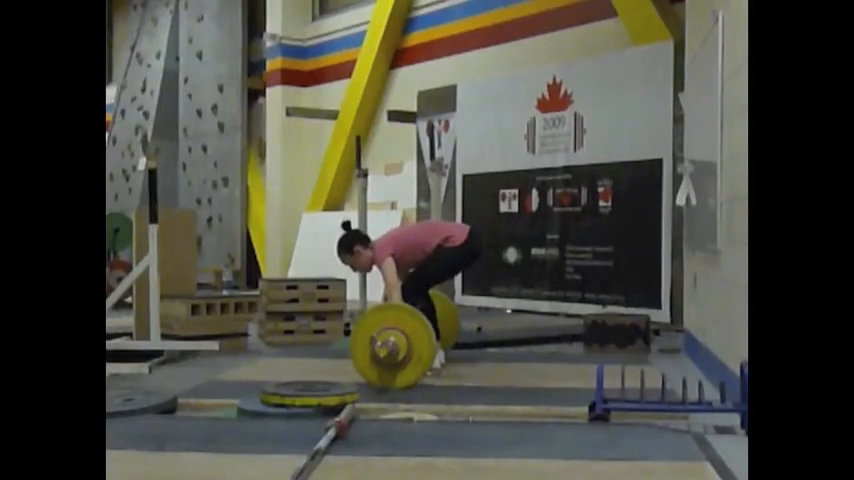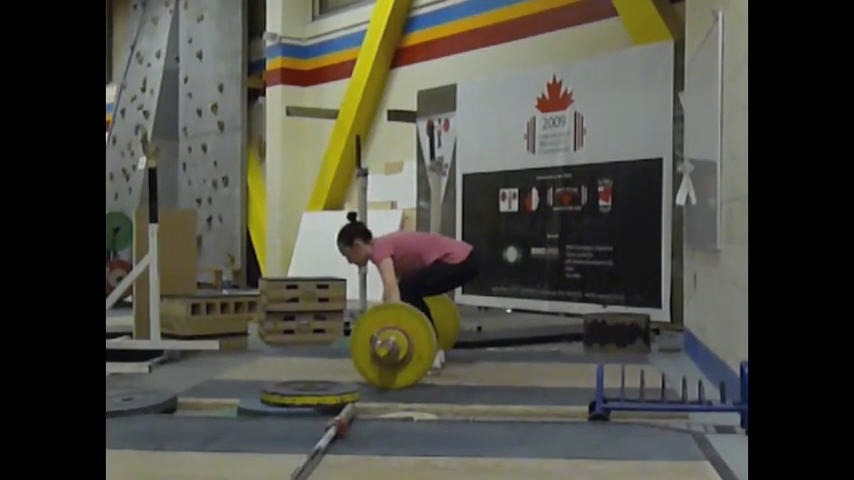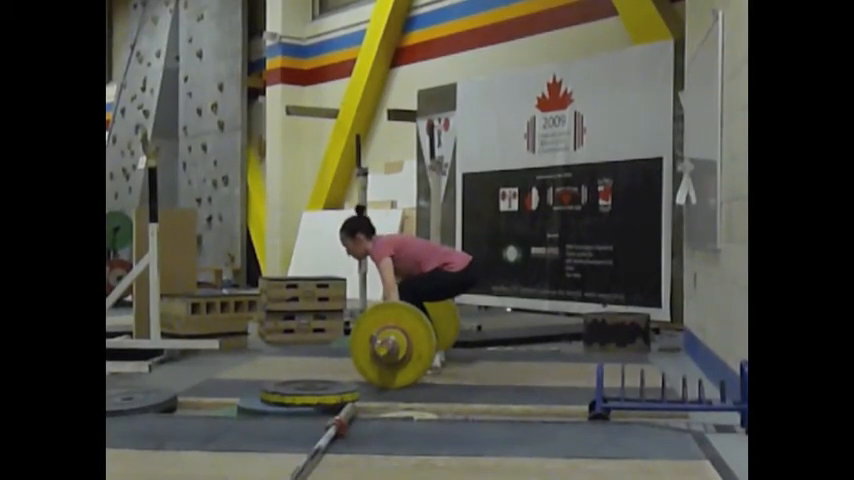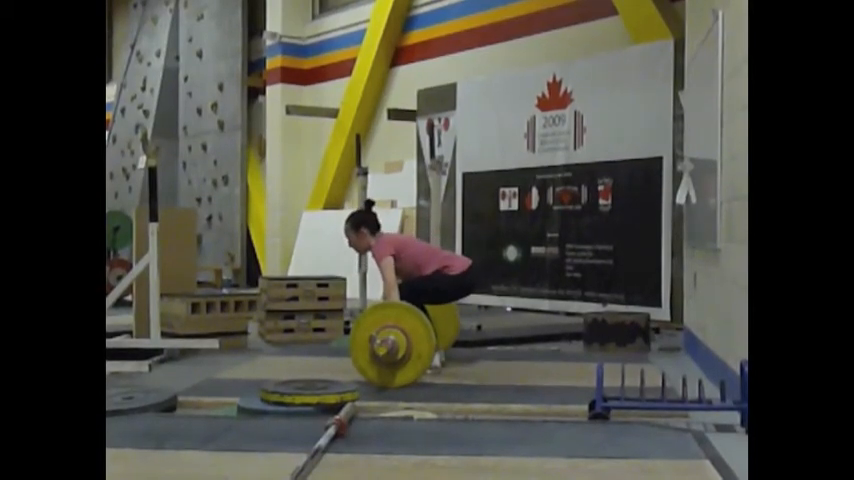
dt=0.3s
person 1, frame 1
left shoulder: (380, 250)
right shoulder: (388, 247)
left elbow: (393, 290)
right elbow: (399, 285)
left hip: (459, 243)
right hip: (464, 239)
left knee: (412, 290)
right knee: (416, 290)
person 1, frame 2
left shoulder: (379, 249)
right shoulder: (387, 246)
left elbow: (392, 291)
right elbow: (398, 286)
left hip: (459, 261)
right hip: (462, 259)
left knee: (406, 292)
right knee: (410, 292)
person 1, frame 3
left shoulder: (378, 247)
right shoulder: (387, 243)
left elbow: (391, 290)
right elbow: (400, 283)
left hip: (458, 271)
right hip: (461, 268)
left knee: (404, 295)
right knee: (408, 294)
person 1, frame 4
left shoulder: (381, 246)
right shoulder: (391, 241)
left elbow: (391, 288)
left hip: (457, 277)
right hip: (461, 274)
right knee: (409, 294)
